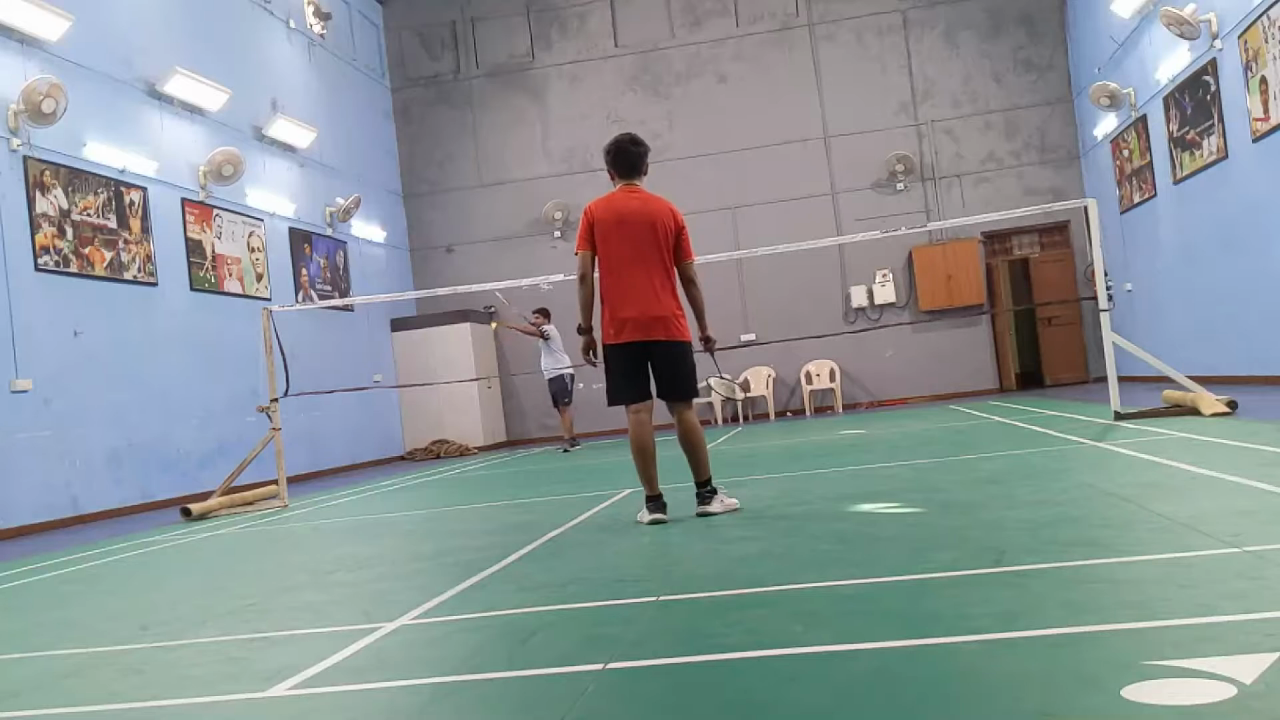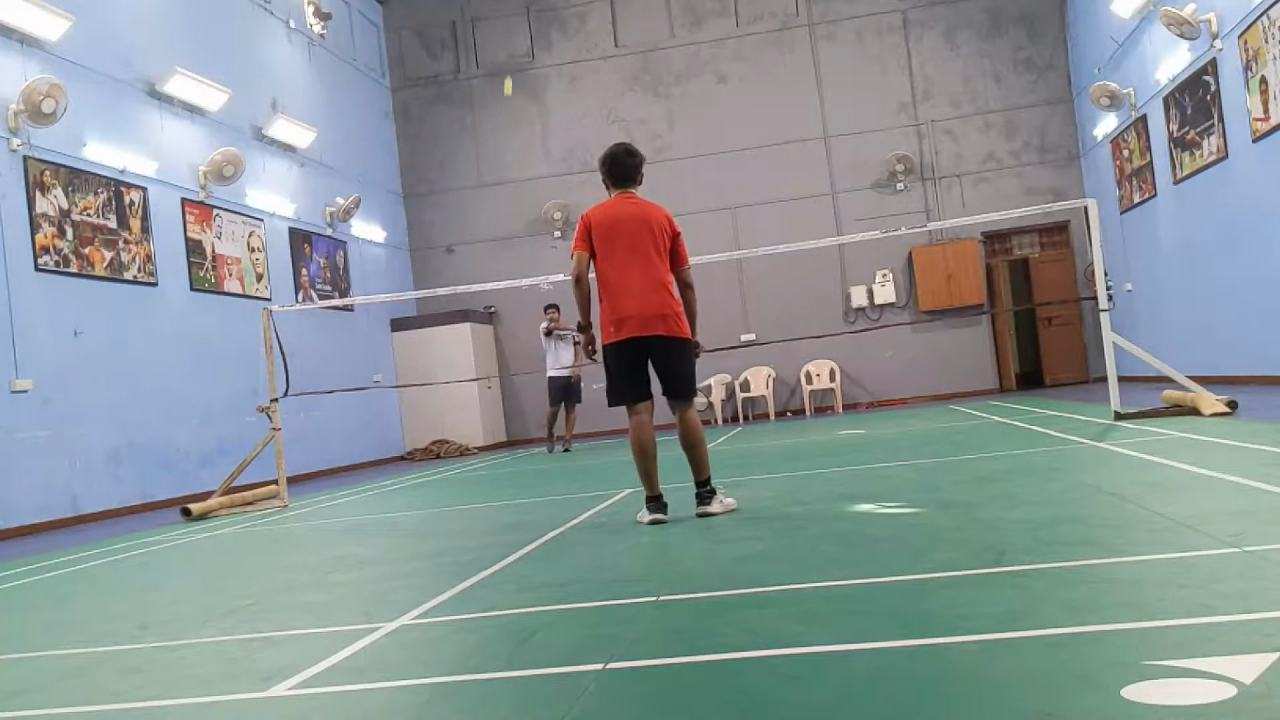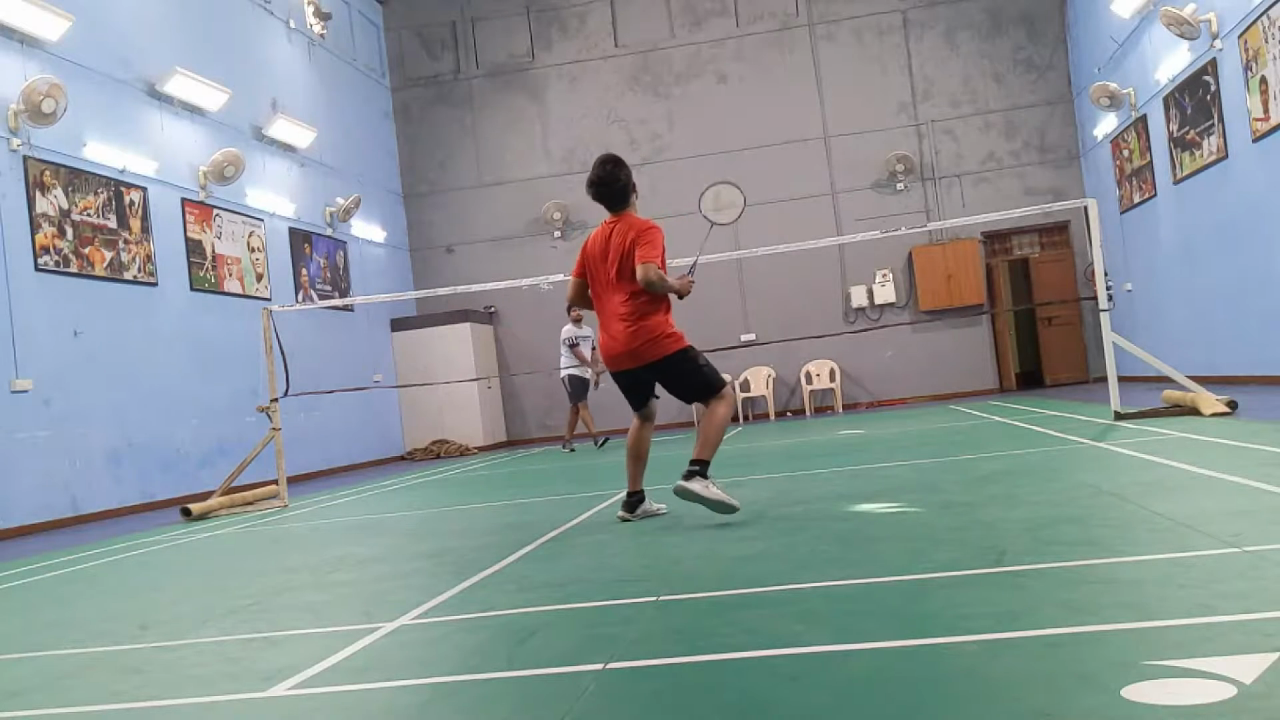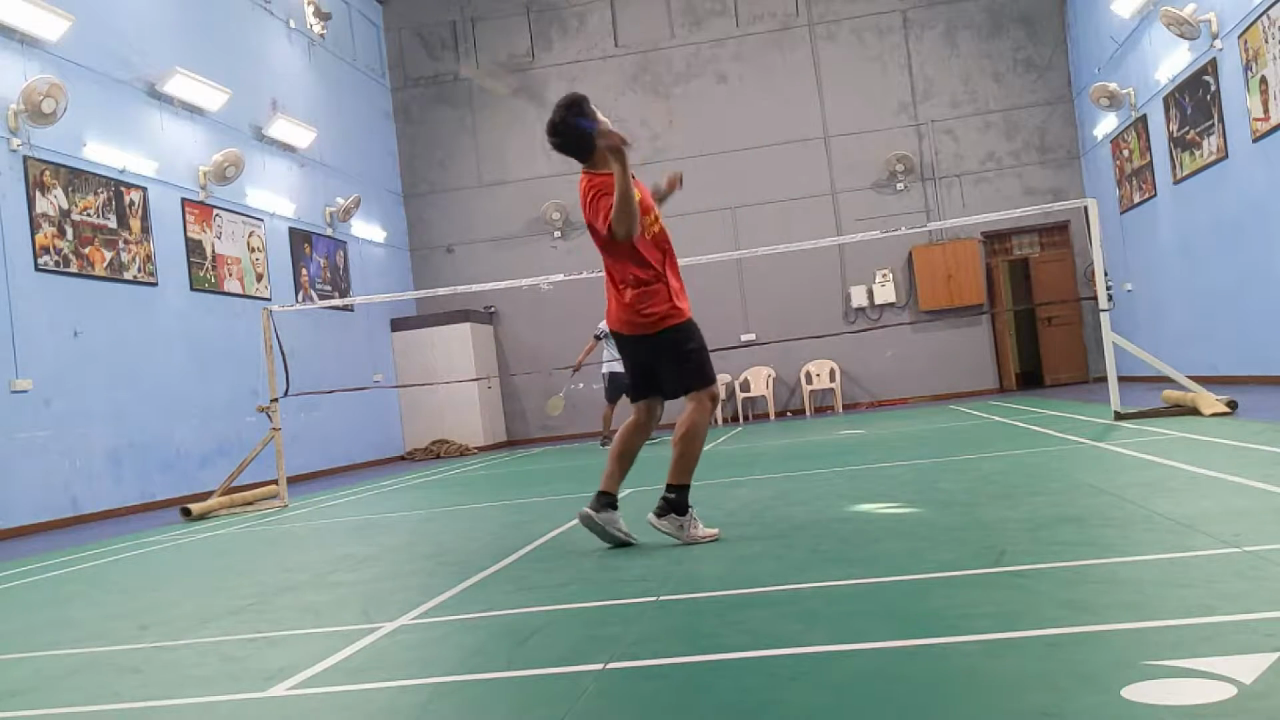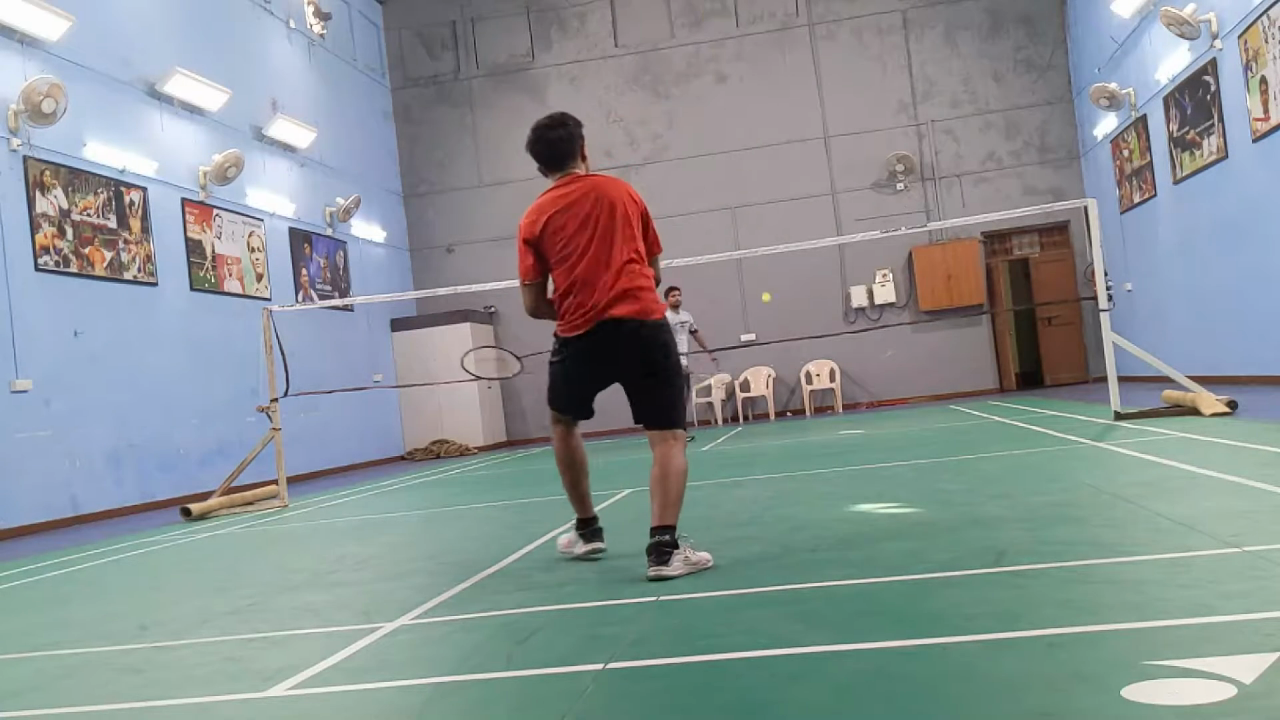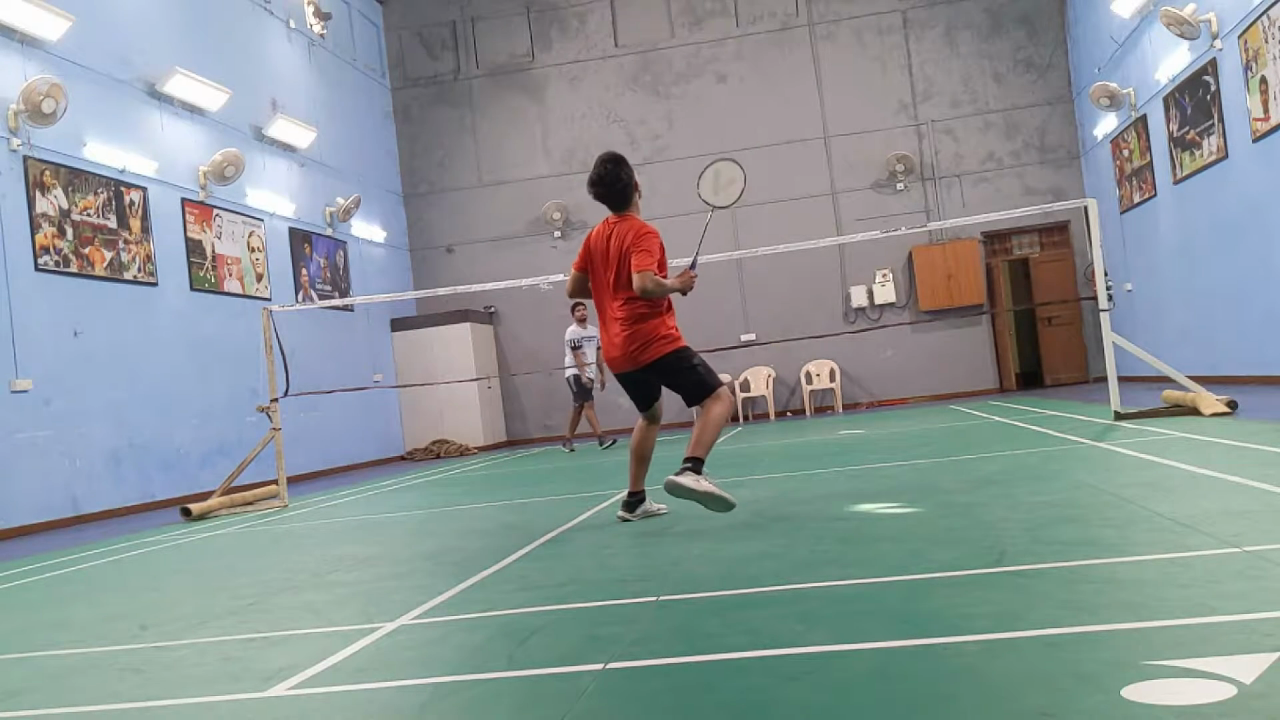
dt=0.5s
person 1, frame 1
left shoulder: (595, 212)
right shoulder: (667, 211)
left elbow: (585, 276)
right elbow: (688, 277)
left wrist: (586, 329)
right wrist: (703, 326)
left hip: (619, 330)
right hip: (668, 326)
left knee: (638, 412)
right knee: (682, 408)
left ankle: (654, 502)
right ankle: (707, 494)
person 1, frame 2
left shoulder: (591, 219)
right shoulder: (662, 216)
left elbow: (579, 274)
right elbow: (685, 281)
left wrist: (586, 326)
right wrist: (691, 329)
left hip: (619, 327)
right hip: (667, 321)
left knee: (639, 412)
right knee: (684, 407)
left ankle: (654, 502)
right ankle: (706, 494)
person 1, frame 3
left shoulder: (592, 241)
right shoulder: (645, 230)
left elbow: (574, 297)
right elbow: (647, 277)
right wrist: (677, 287)
left hip: (615, 352)
right hip: (656, 341)
left knee: (644, 415)
right knee: (721, 396)
left ankle: (634, 499)
right ankle: (696, 475)
person 1, frame 4
left shoulder: (592, 184)
right shoulder: (605, 180)
right elbow: (623, 231)
left wrist: (656, 195)
right wrist: (620, 163)
left hip: (628, 316)
right hip: (658, 310)
left knee: (645, 411)
right knee: (704, 396)
left ankle: (604, 503)
right ankle: (673, 506)
person 1, frame 5
left shoulder: (533, 221)
right shoulder: (620, 192)
left elbow: (534, 306)
right elbow: (653, 270)
left hip: (580, 334)
right hip: (642, 322)
left knee: (563, 425)
right knee: (667, 437)
left ankle: (587, 529)
right ankle: (664, 546)
person 1, frame 6
left shoulder: (596, 235)
right shoulder: (642, 233)
left elbow: (573, 288)
right elbow: (645, 285)
right wrist: (678, 283)
left hip: (618, 352)
right hip: (654, 342)
left knee: (650, 415)
right knee: (718, 398)
left ankle: (634, 500)
right ankle: (690, 472)
